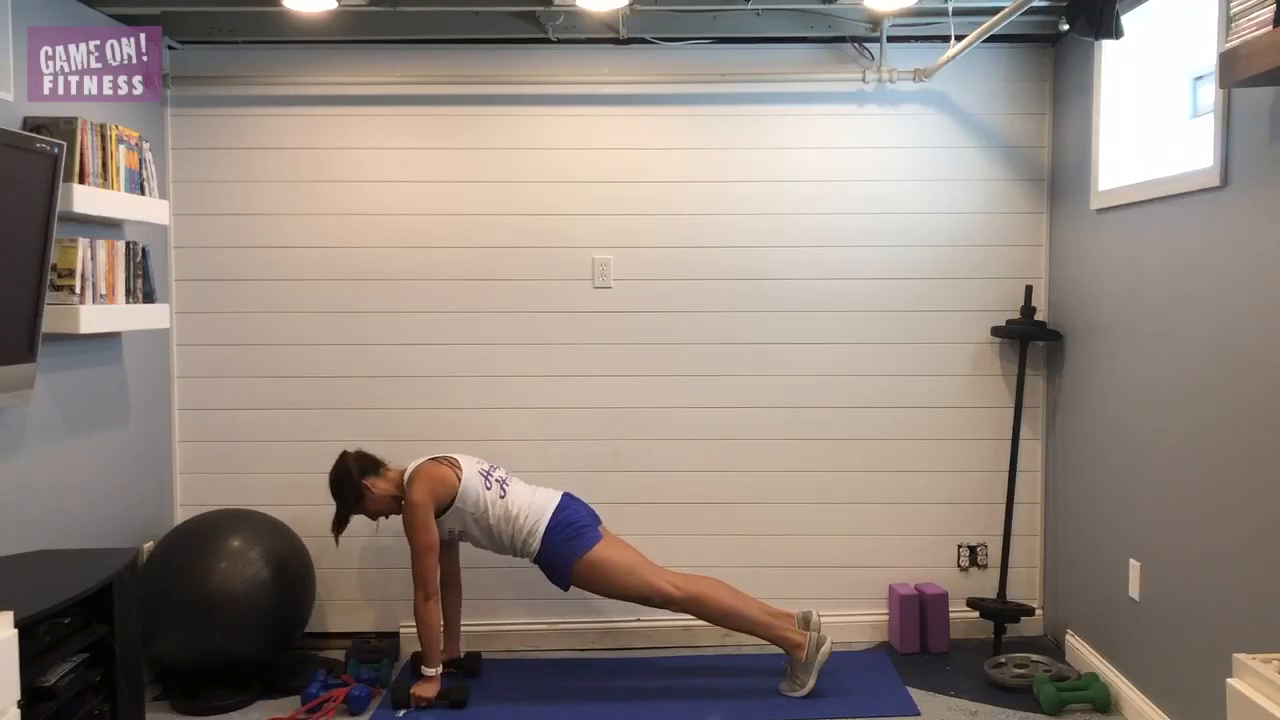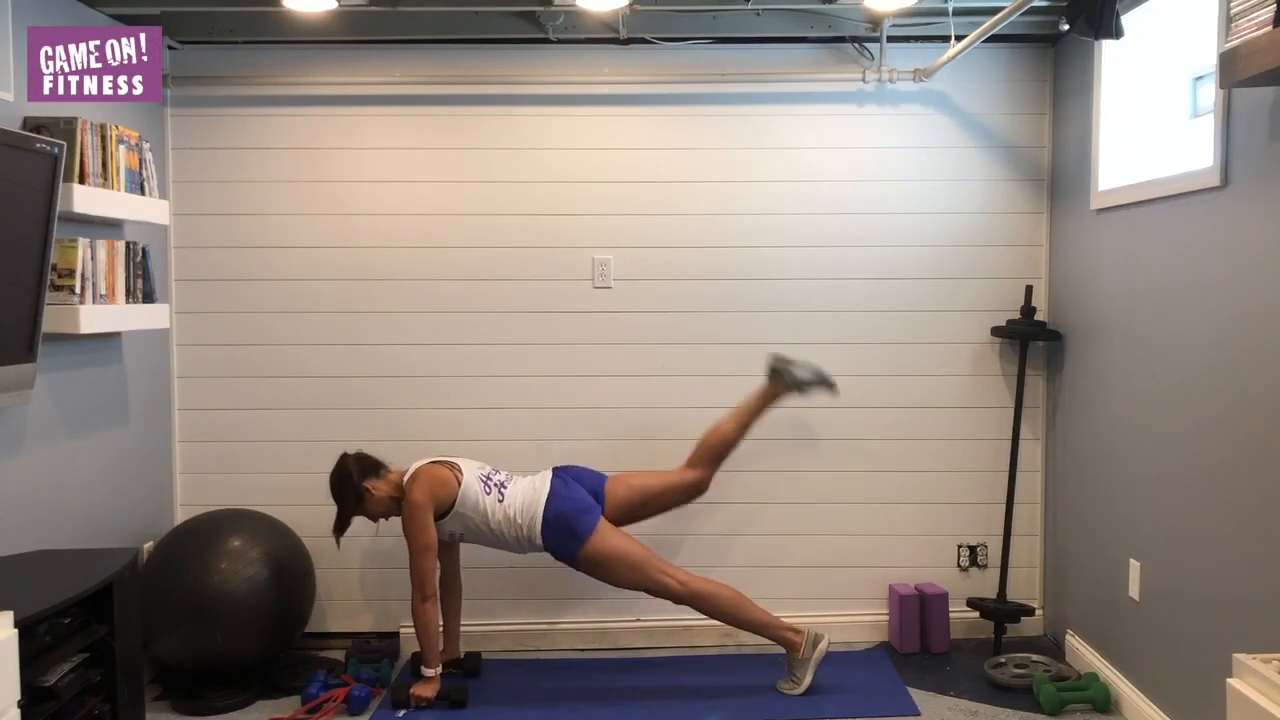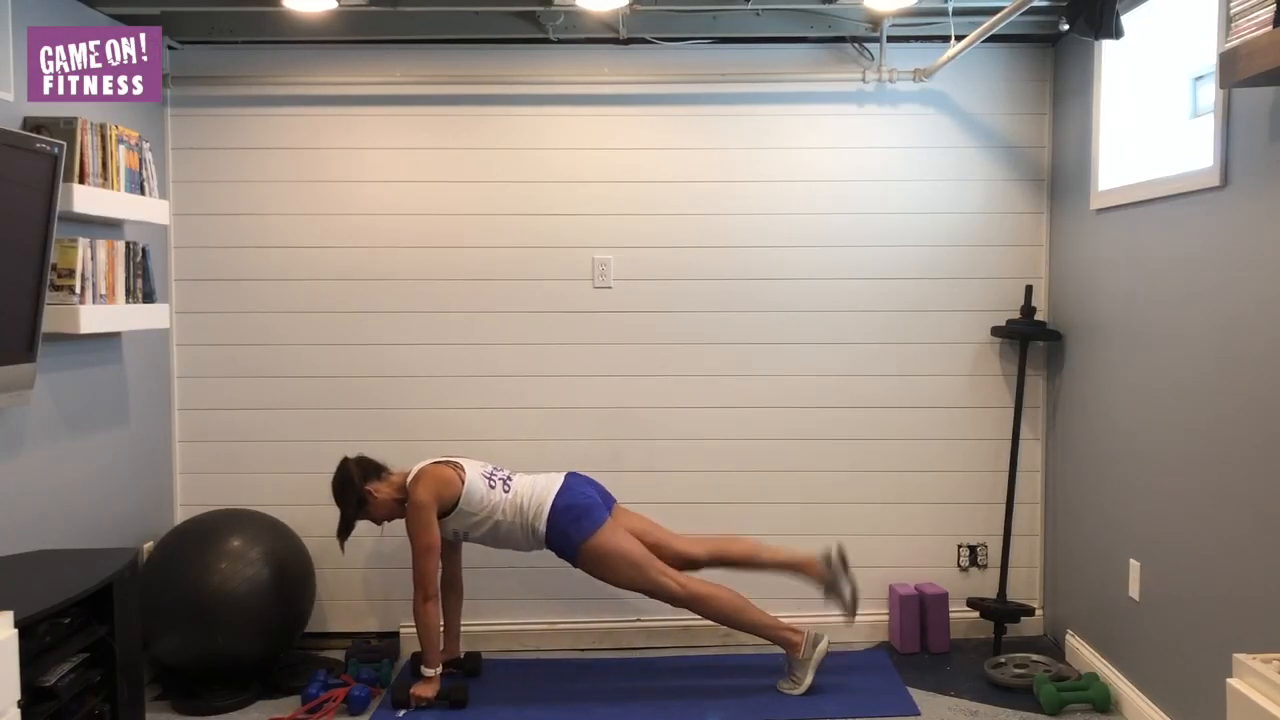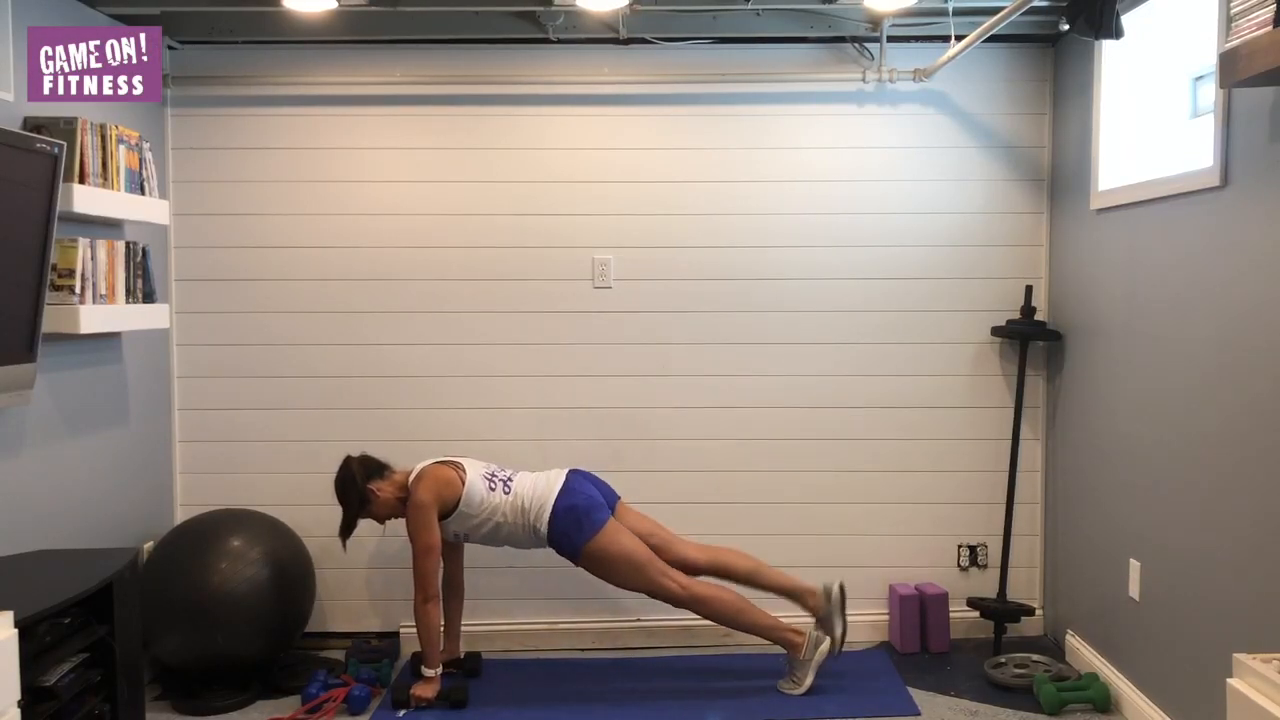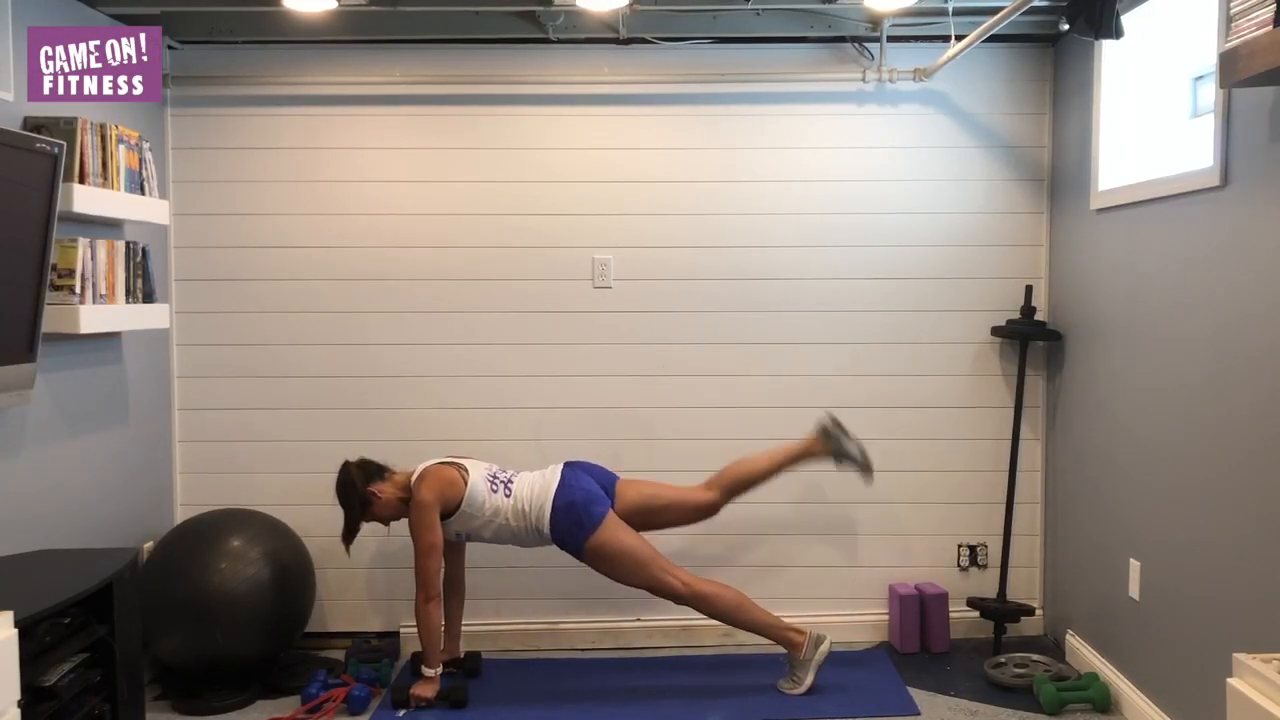
dt=1s
person 1, frame 1
left shoulder: (417, 494)
right shoulder: (434, 478)
left elbow: (427, 592)
right elbow: (450, 580)
left wrist: (431, 672)
right wrist: (451, 650)
left hip: (556, 535)
right hip: (562, 514)
left knee: (669, 590)
right knee: (668, 584)
left ankle: (797, 641)
right ankle: (791, 621)
person 1, frame 2
left shoulder: (417, 497)
right shoulder: (435, 474)
left elbow: (425, 594)
right elbow: (448, 581)
left wrist: (430, 674)
right wrist: (452, 650)
left hip: (559, 518)
right hip: (564, 487)
left knee: (676, 585)
right knee: (695, 475)
left ankle: (795, 641)
right ankle: (777, 385)
person 1, frame 3
left shoulder: (419, 496)
right shoulder: (437, 484)
left elbow: (427, 595)
right elbow: (451, 581)
left wrist: (430, 673)
right wrist: (452, 650)
left hip: (561, 515)
right hip: (570, 495)
left knee: (675, 586)
right knee: (694, 554)
left ankle: (796, 640)
right ankle: (816, 567)
person 1, frame 4
left shoulder: (420, 496)
right shoulder: (437, 482)
left elbow: (427, 595)
right elbow: (452, 578)
left wrist: (430, 673)
right wrist: (451, 649)
left hip: (564, 512)
right hip: (572, 490)
left knee: (674, 585)
right knee: (693, 558)
left ankle: (798, 640)
right ankle: (813, 599)
person 1, frame 5
left shoulder: (423, 497)
right shoulder: (439, 482)
left elbow: (431, 595)
right elbow: (454, 582)
left wrist: (431, 673)
right wrist: (452, 651)
left hip: (566, 509)
right hip: (571, 482)
left knee: (676, 583)
right knee: (710, 498)
left ankle: (799, 642)
right ankle: (818, 442)
